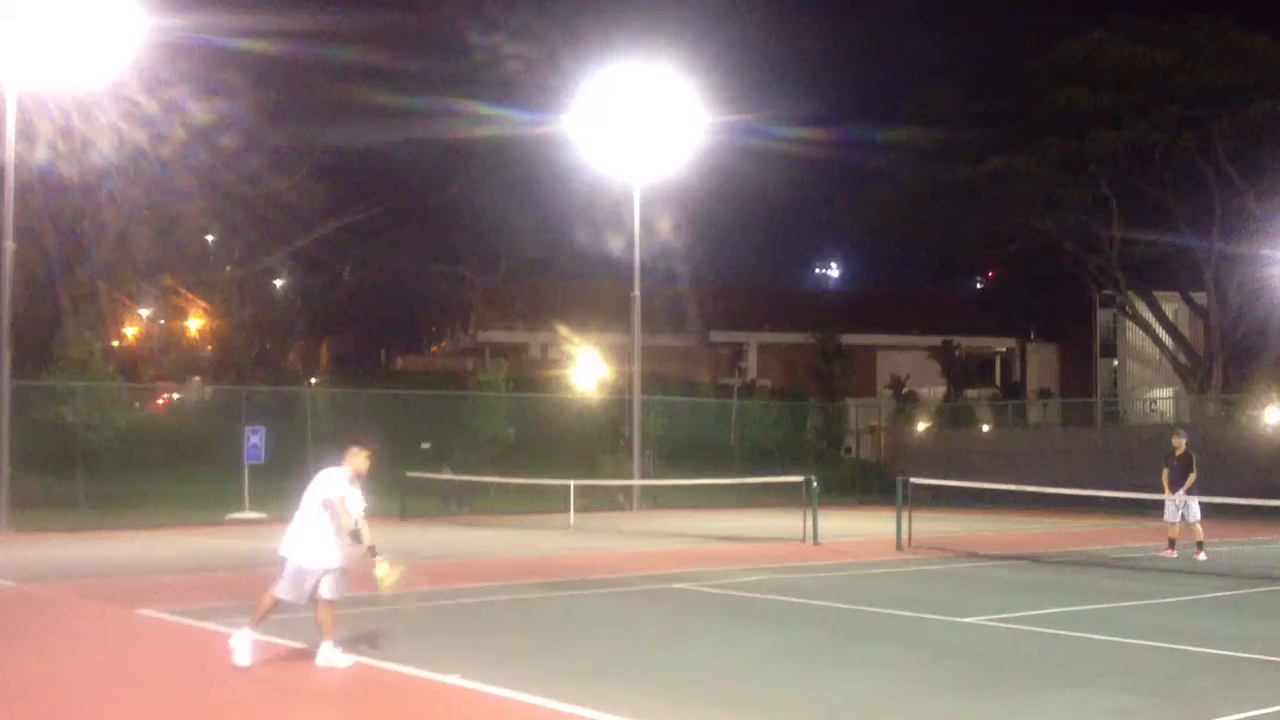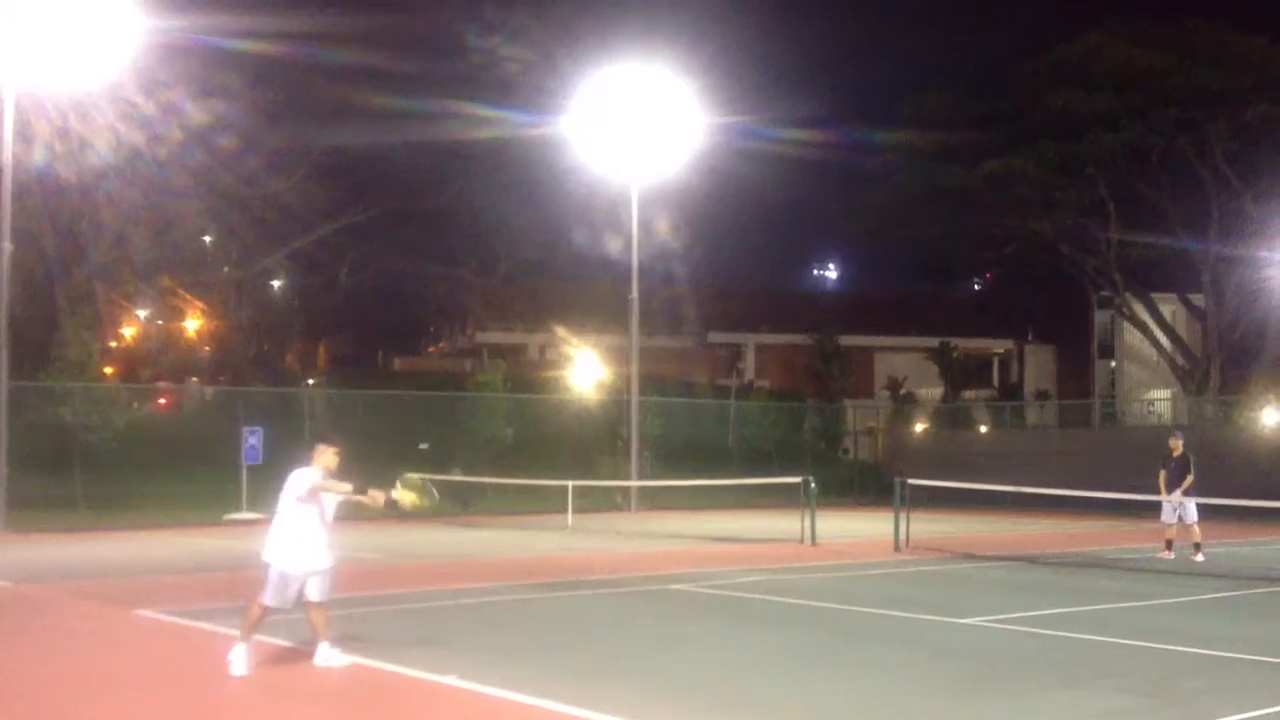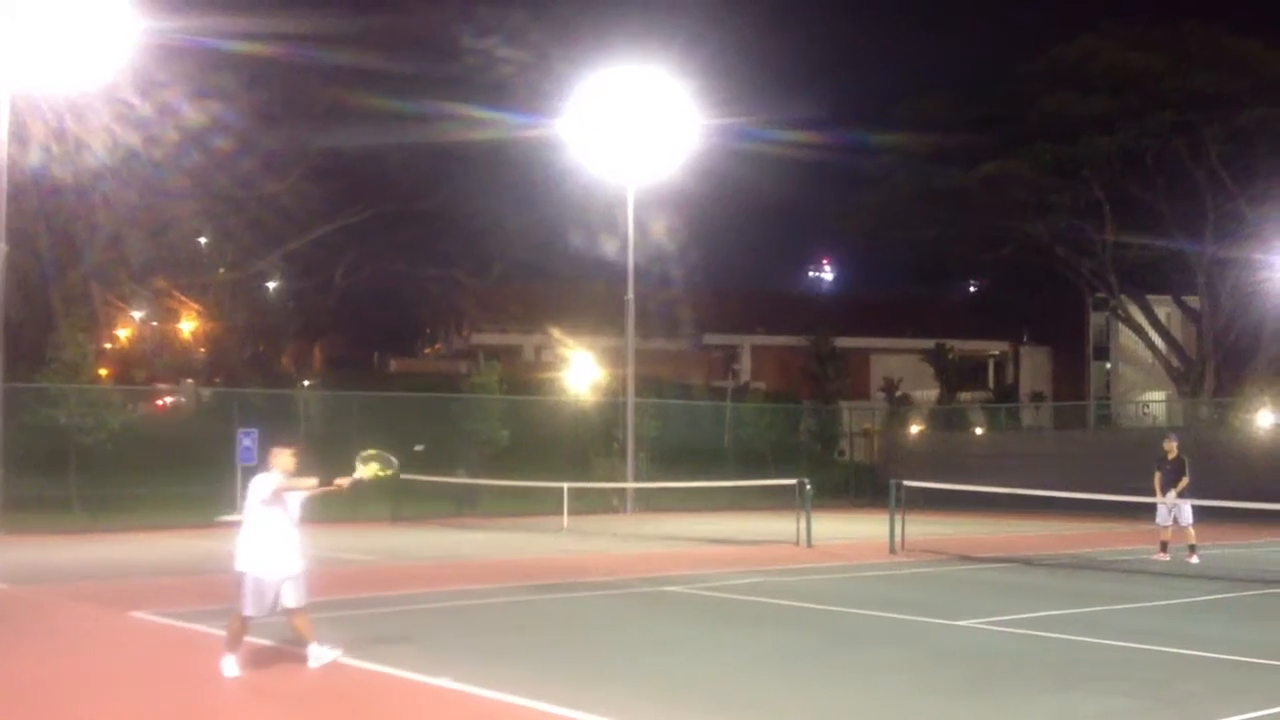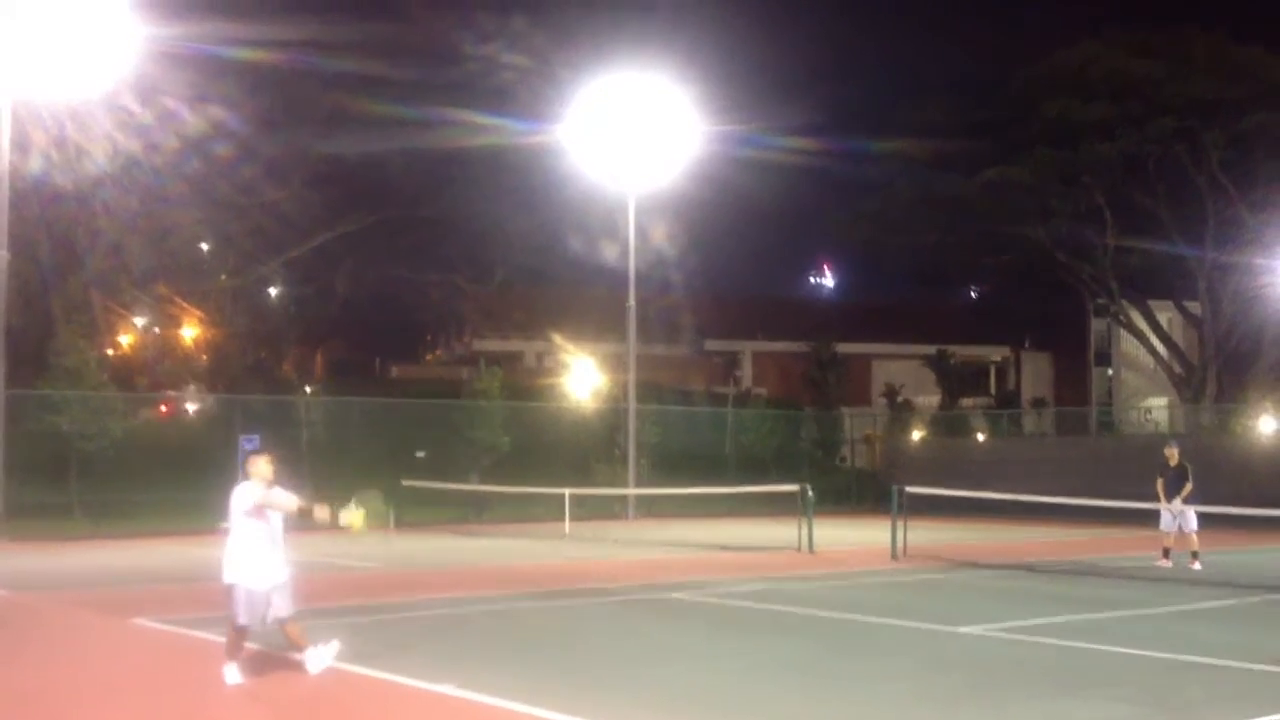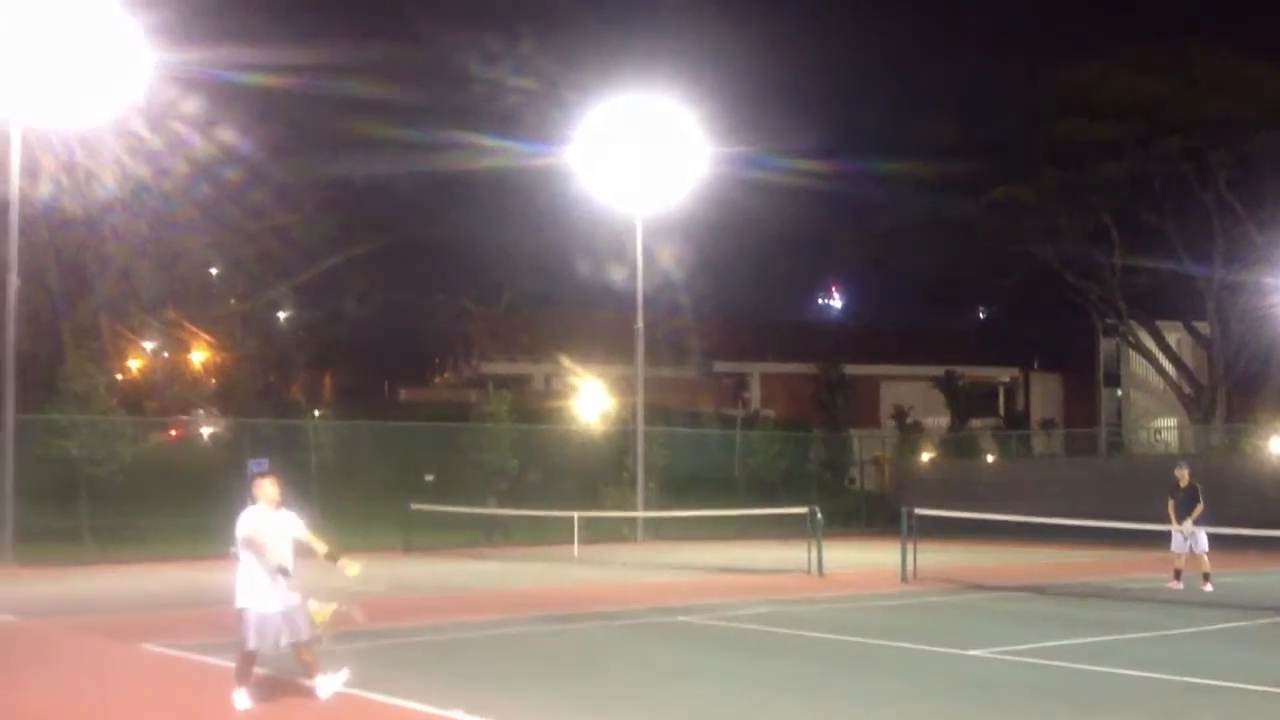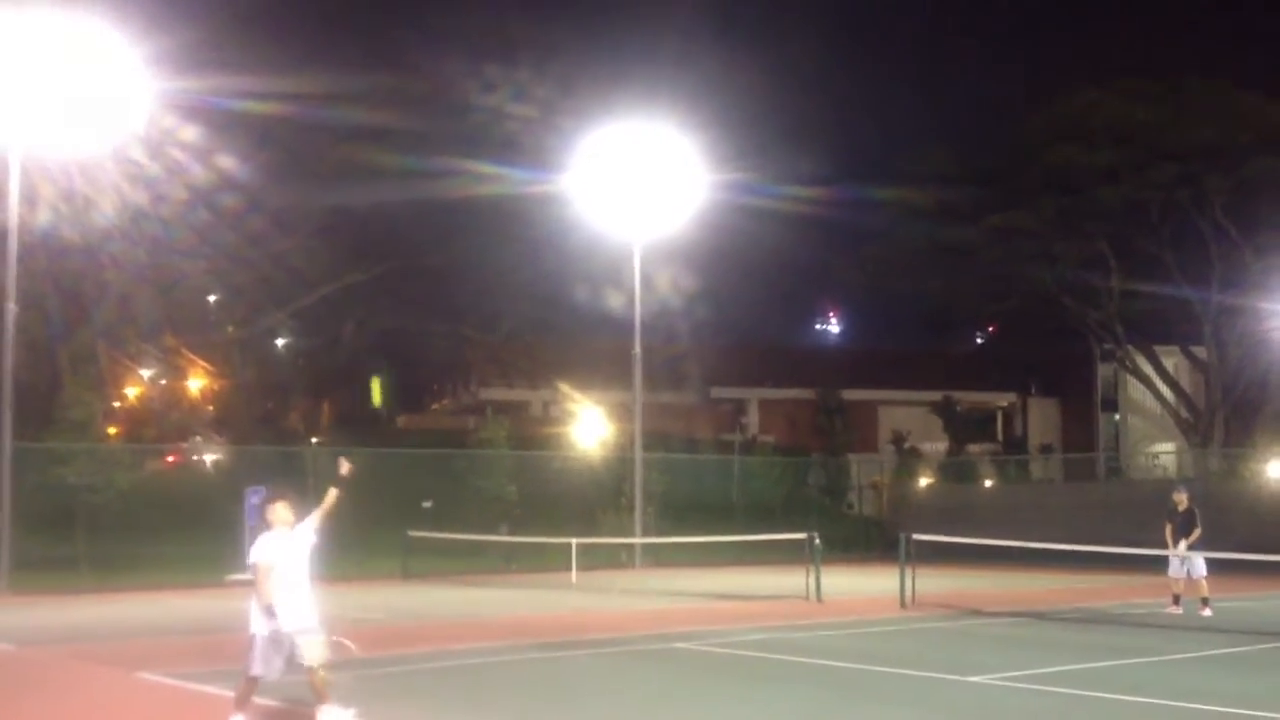
dt=0.3s
person 1, frame 1
left shoulder: (355, 488)
right shoulder: (331, 478)
left elbow: (360, 522)
right elbow: (337, 509)
left wrist: (372, 552)
right wrist: (353, 535)
left hip: (332, 554)
right hip: (305, 550)
left knee: (327, 600)
right knee: (279, 593)
left ankle: (327, 649)
right ankle: (246, 634)
person 1, frame 2
left shoulder: (329, 484)
right shoulder: (301, 477)
left elbow: (353, 494)
right elbow: (327, 487)
left wrist: (383, 498)
right wrist: (366, 491)
left hip: (317, 557)
right hip: (287, 555)
left knee: (316, 602)
right knee: (267, 602)
left ankle: (324, 650)
right ankle: (241, 648)
person 1, frame 3
left shoulder: (293, 487)
right shoulder: (262, 482)
left elbow: (315, 488)
right elbow: (292, 484)
left wrist: (337, 483)
right wrist: (330, 481)
left hip: (288, 561)
right hip: (258, 562)
left knee: (295, 607)
right knee: (245, 613)
left ankle: (313, 650)
right ankle: (230, 656)
person 1, frame 4
left shoulder: (277, 492)
right shoulder: (243, 492)
left elbow: (296, 504)
right elbow: (272, 503)
left wrist: (315, 510)
right wrist: (311, 509)
left hip: (275, 570)
right hip: (245, 572)
left knee: (285, 618)
right knee: (241, 623)
left ankle: (310, 655)
right ankle: (231, 665)
person 1, frame 5
left shoulder: (287, 516)
right shoulder: (249, 518)
left elbow: (309, 538)
right elbow: (263, 547)
left wrist: (336, 558)
right wrist: (283, 570)
left hip: (287, 596)
right hip: (257, 597)
left knee: (301, 641)
right knee: (251, 648)
left ankle: (320, 681)
right ankle: (241, 690)
person 1, frame 6
left shoulder: (302, 534)
right shoulder: (264, 544)
left elbow: (324, 507)
right elbow: (261, 580)
left wrist: (341, 478)
right wrist: (270, 613)
left hip: (304, 619)
right hip: (273, 622)
left knee: (317, 664)
right knee: (256, 673)
